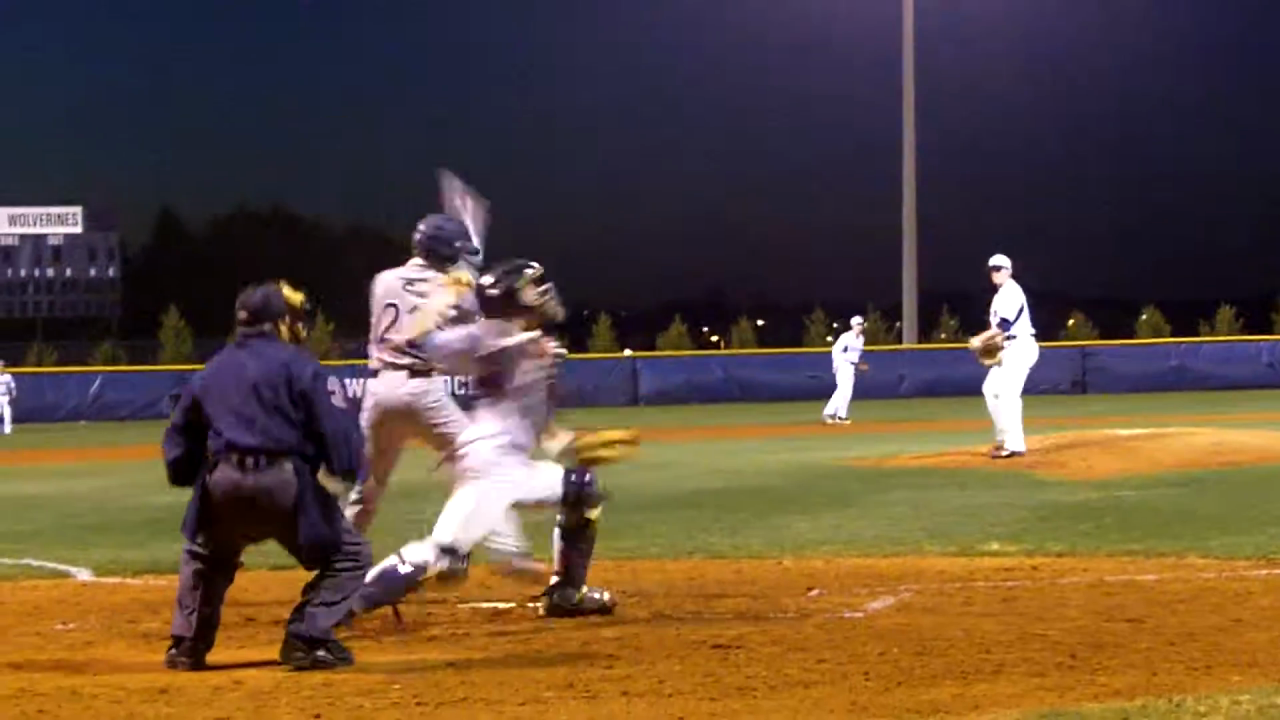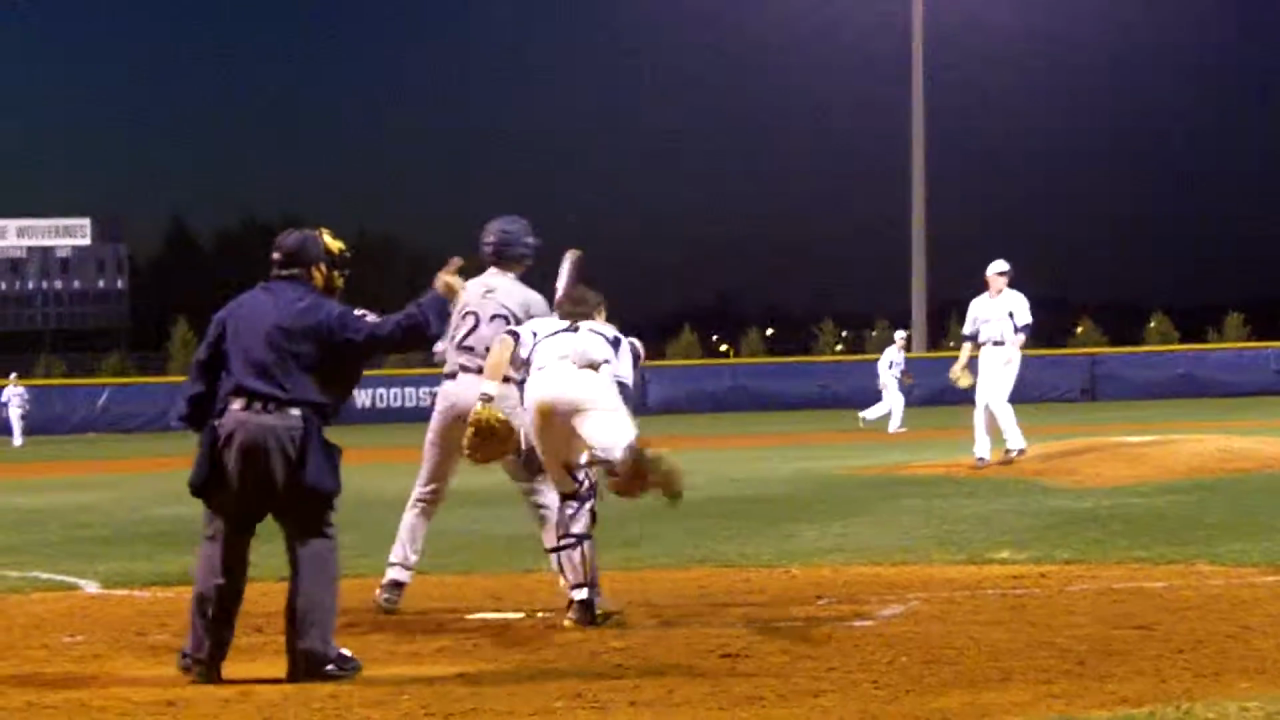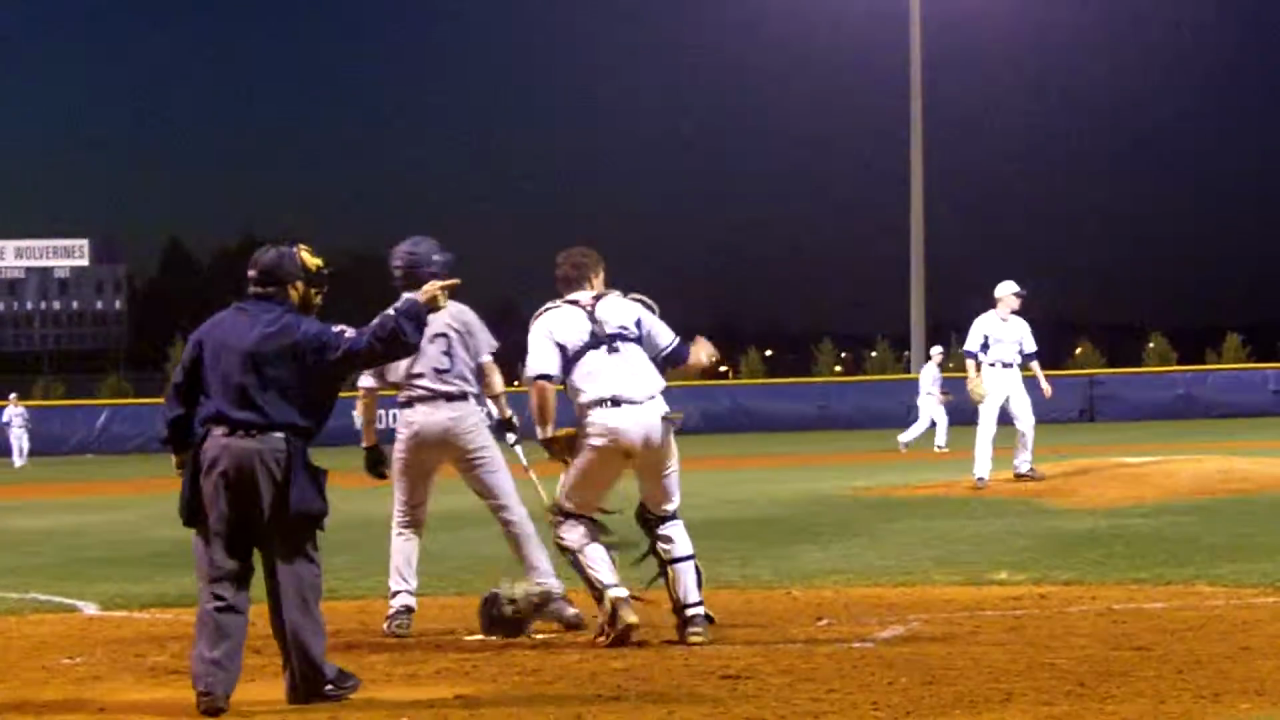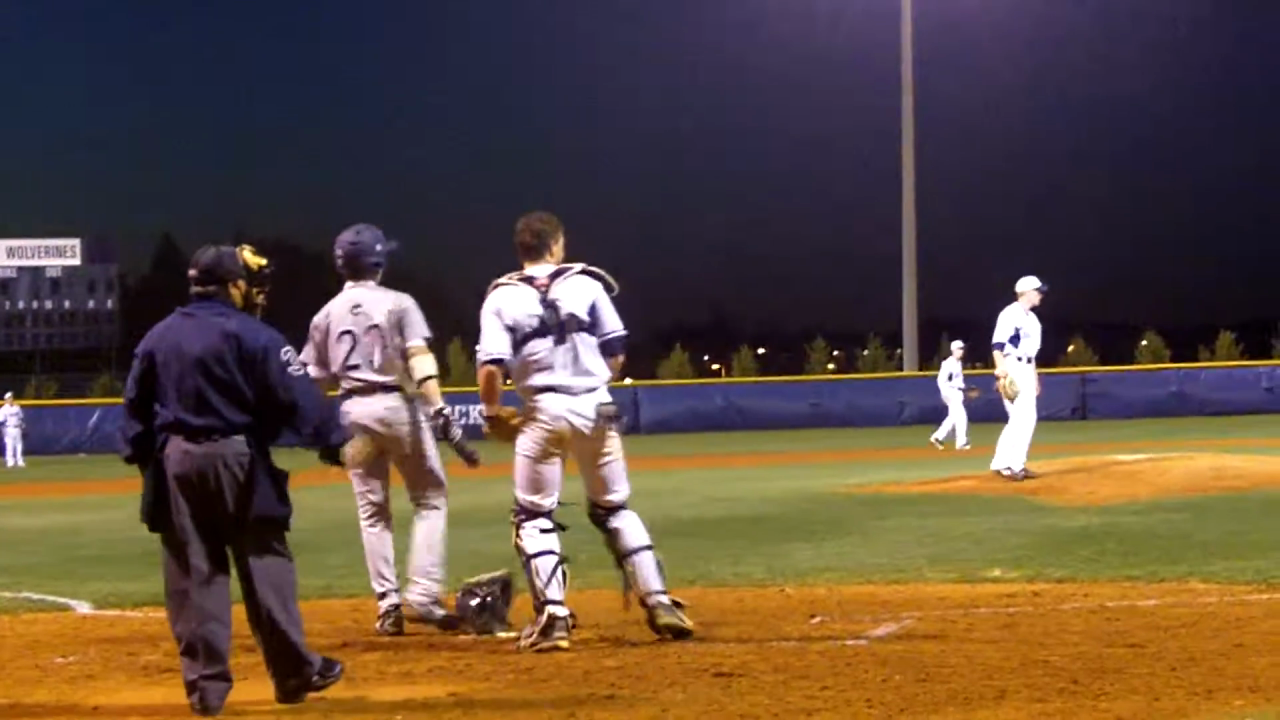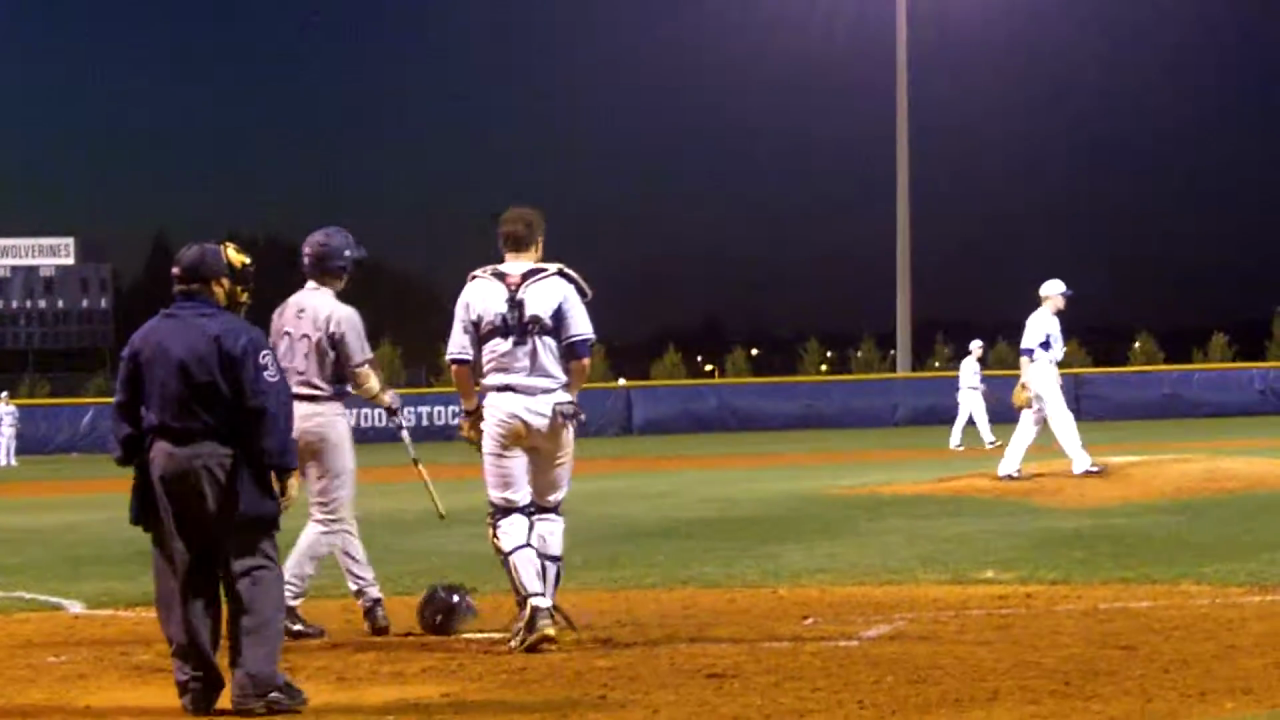
dt=0.4s
person 1, frame 1
left shoulder: (211, 371)
right shoulder: (299, 365)
left elbow: (180, 443)
right elbow: (334, 431)
left wrist: (203, 479)
right wrist: (347, 470)
left hip: (224, 485)
right hip: (284, 484)
left knee: (203, 555)
right knee: (349, 554)
left ankle: (188, 645)
right ankle: (307, 639)
person 1, frame 2
left shoulder: (238, 308)
right shoulder: (325, 315)
left elbow: (203, 369)
right elbow: (390, 334)
left wrist: (200, 423)
right wrist: (438, 298)
left hip: (232, 427)
right hip: (291, 433)
left knee: (222, 544)
right knee: (312, 545)
left ankle: (203, 654)
right ankle: (311, 654)
person 1, frame 3
left shoulder: (212, 328)
right shoulder: (302, 334)
left elbow: (181, 391)
right elbow: (369, 344)
left wrist: (181, 444)
right wrist: (417, 306)
left hip: (215, 452)
right hip: (275, 456)
left knee: (221, 573)
right knee: (292, 567)
right ankle: (310, 677)
person 1, frame 4
left shoulder: (158, 336)
right shoulder: (252, 336)
left elbow: (136, 405)
right elbow: (296, 397)
left wrist: (143, 458)
right wrist: (336, 440)
left hip: (176, 459)
right hip: (236, 459)
left knee: (193, 575)
right knee: (266, 567)
right ankle: (296, 671)
person 1, frame 5
left shoulder: (145, 336)
right shoulder: (238, 336)
left elbow: (126, 408)
right elbow: (267, 408)
left wrist: (138, 460)
right wrist: (284, 468)
left hip: (164, 463)
right hip: (225, 463)
left knee: (182, 578)
right knee: (252, 570)
right ankle: (257, 682)
person 2, frame 1
left shoulder: (382, 281)
right shoulder: (459, 292)
left hip: (381, 390)
right hip: (425, 391)
left knee: (367, 488)
right ankle: (510, 551)
person 2, frame 2
left shoulder: (463, 293)
right shoulder: (531, 300)
left elbow: (444, 350)
left hip: (453, 392)
right hip: (500, 397)
left knee: (426, 493)
right knee: (541, 491)
left ankle: (395, 579)
person 2, frame 3
right shoulder: (458, 313)
left elbow: (367, 391)
right elbow: (488, 368)
left wrist: (370, 445)
right wrist: (505, 414)
left hip: (414, 420)
right hip: (462, 416)
left knee: (407, 521)
right knee: (509, 508)
left ankle: (400, 606)
right ankle: (550, 595)
person 2, frame 4
left shoulder: (325, 314)
right shoulder: (397, 302)
left elbow: (314, 379)
right elbow: (419, 356)
right wrist: (437, 407)
left hip: (352, 412)
right hip: (397, 407)
left knee: (373, 514)
right knee: (430, 500)
left ankle: (389, 604)
right ankle: (423, 594)
person 2, frame 5
left shoulder: (285, 309)
right shoulder: (341, 314)
right elbow: (361, 377)
right wrist: (387, 400)
left hip: (289, 414)
right hip: (324, 416)
left knee: (332, 513)
right knee: (330, 517)
left ankle: (369, 598)
right ankle: (284, 603)
person 3, frame 1
left shoulder: (534, 347)
right shoulder: (495, 341)
left wrist: (570, 443)
left hip: (514, 464)
right hip: (490, 462)
left knee: (581, 487)
right knee: (443, 556)
left ankle: (566, 593)
person 3, frame 2
left shoulder: (538, 328)
right shoulder: (614, 338)
left elbow: (506, 341)
right elbow: (622, 395)
left wrist: (488, 395)
right wrist: (628, 460)
left hip: (539, 392)
right hip: (589, 384)
left knee: (573, 494)
right knee: (619, 451)
left ankle: (582, 599)
right ankle: (638, 464)
person 3, frame 3
left shoulder: (548, 321)
right shoulder: (627, 307)
left elbow: (541, 383)
right elbow: (679, 356)
left wrist: (546, 433)
right wrist: (701, 355)
left hip: (604, 425)
right hip: (652, 418)
left knee: (571, 519)
right knee: (662, 518)
left ankle: (615, 601)
right ankle: (693, 616)
person 3, frame 4
left shoulder: (501, 298)
right shoulder: (586, 284)
left elbow: (491, 368)
right elbow: (616, 356)
left wrist: (492, 413)
left hip: (543, 412)
right hip: (595, 408)
left knee: (533, 517)
right knee: (614, 509)
left ankle: (553, 618)
right ankle: (659, 602)
person 3, frame 5
left shoulder: (476, 290)
right shoulder: (560, 285)
left elbow: (460, 365)
right elbow: (581, 359)
left wrist: (469, 407)
left hip: (501, 408)
right hip: (553, 407)
left knee: (509, 513)
right knee: (548, 509)
left ankle: (536, 607)
right ankle: (543, 605)
person 4, frame 1
left shoulder: (1011, 292)
right shoulder: (1004, 293)
left elbow: (1005, 325)
left wrist: (981, 339)
right wrist: (986, 340)
left hip: (1020, 348)
right hip: (1012, 349)
left knee: (1008, 395)
right knee: (990, 389)
left ankle: (1015, 445)
right ankle: (1004, 437)
person 4, frame 2
left shoulder: (1016, 298)
right shoulder: (977, 303)
left elbow: (1024, 329)
right elbow: (969, 336)
left wrist: (1013, 351)
right wrist: (961, 361)
left hip: (1008, 353)
right hip: (986, 356)
left knee: (996, 400)
right knee: (981, 404)
left ankle: (1015, 443)
right ankle: (982, 453)
person 4, frame 3
left shoulder: (1020, 324)
right shoulder: (983, 321)
left elbow: (1030, 354)
right elbow: (970, 352)
left wrist: (1042, 380)
right wrist: (972, 377)
left hip: (1013, 376)
right hip: (991, 376)
left knee: (1026, 422)
right knee: (987, 426)
left ankle: (1023, 467)
right ankle: (981, 474)
person 4, frame 4
left shoulder: (1033, 319)
right shoulder: (1010, 313)
right elbow: (997, 343)
left wrist: (1034, 377)
right wrist: (1000, 368)
left hip: (1027, 372)
right hip: (1012, 370)
left knee: (1029, 419)
right knee: (1020, 418)
left ankle: (1016, 465)
right ankle: (1002, 462)
person 4, frame 5
left shoulder: (1052, 320)
right shoulder: (1038, 319)
right elbow: (1026, 350)
left wrist: (1057, 378)
right wrist: (1025, 376)
left hip: (1046, 375)
right hip: (1038, 374)
left knee: (1029, 423)
right knee: (1061, 417)
left ankle: (1008, 468)
right ankle: (1081, 463)
